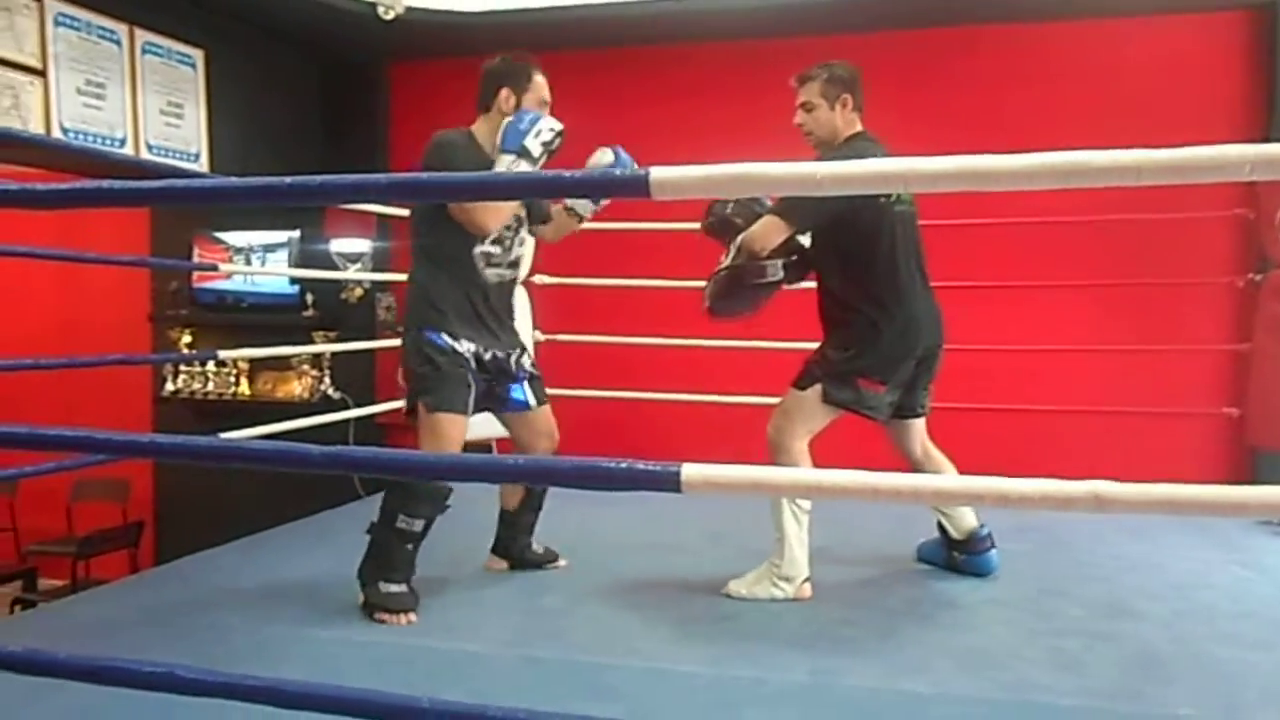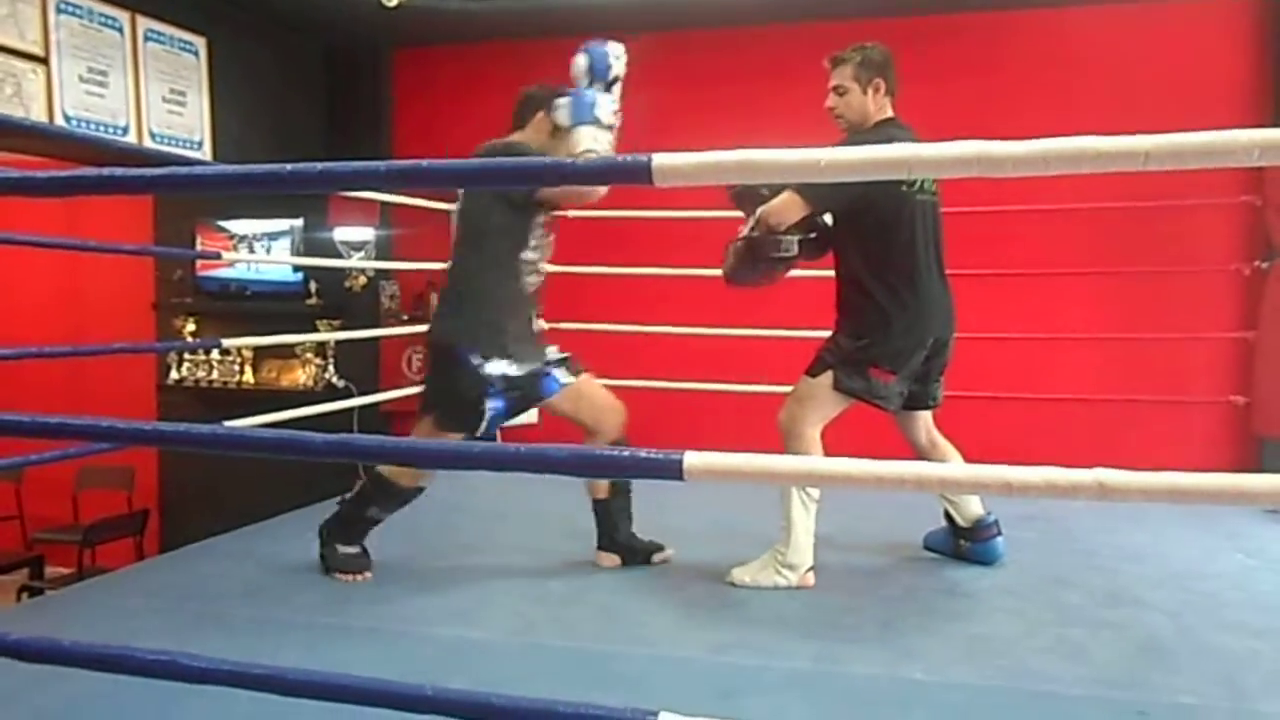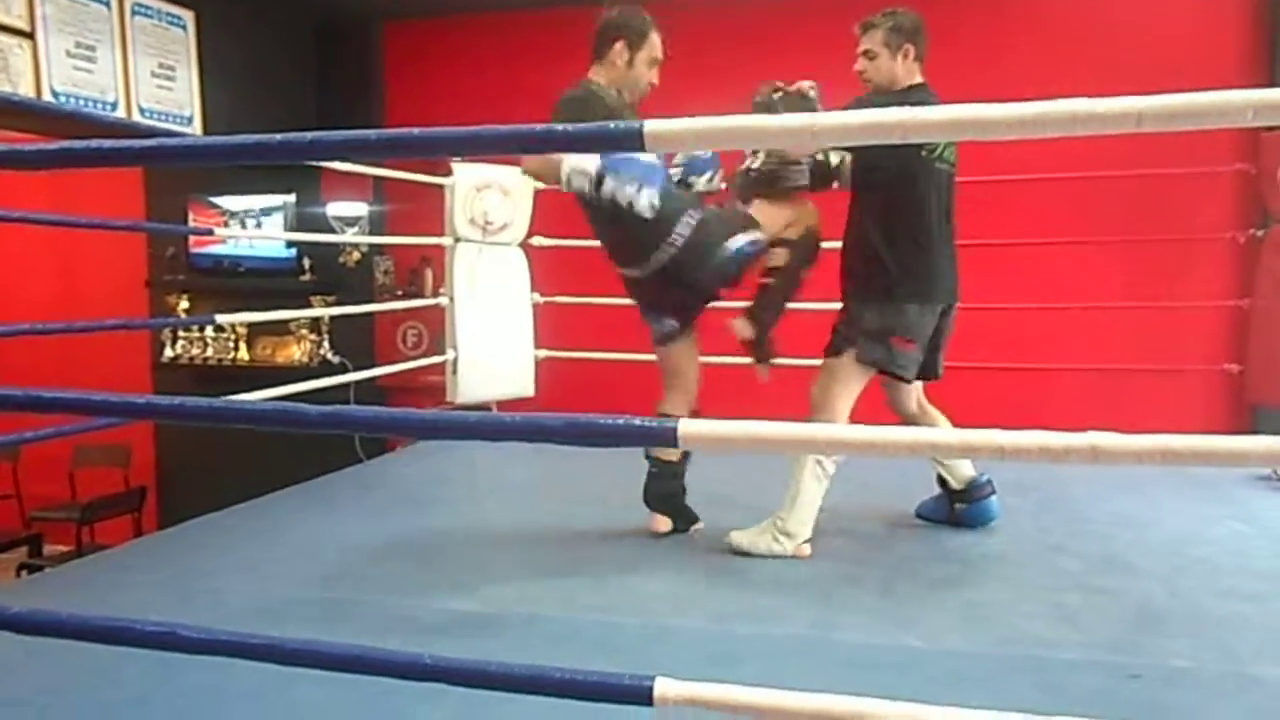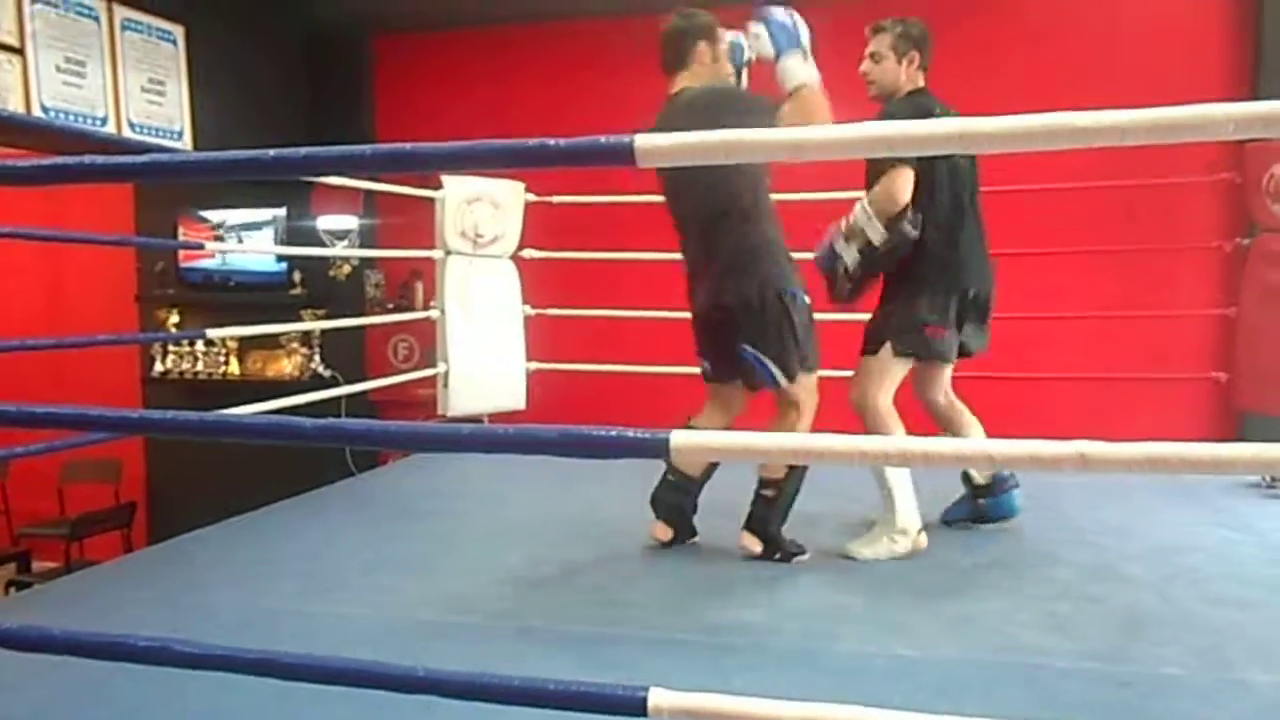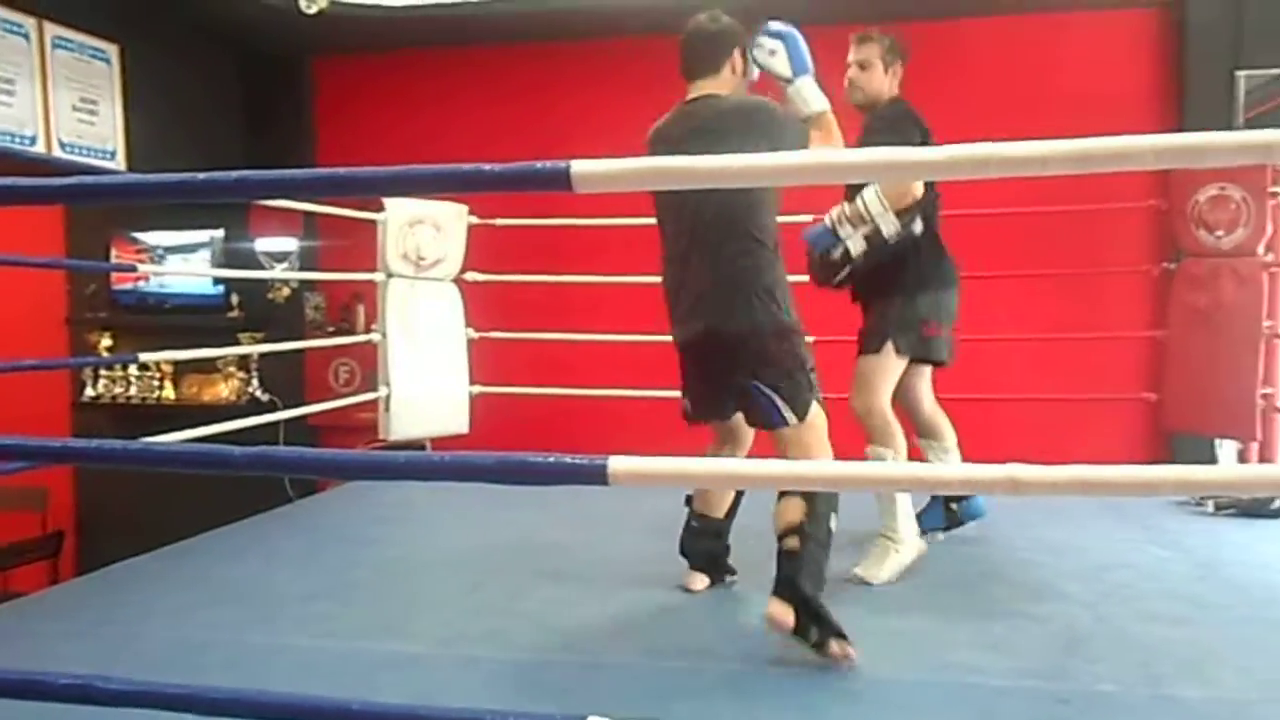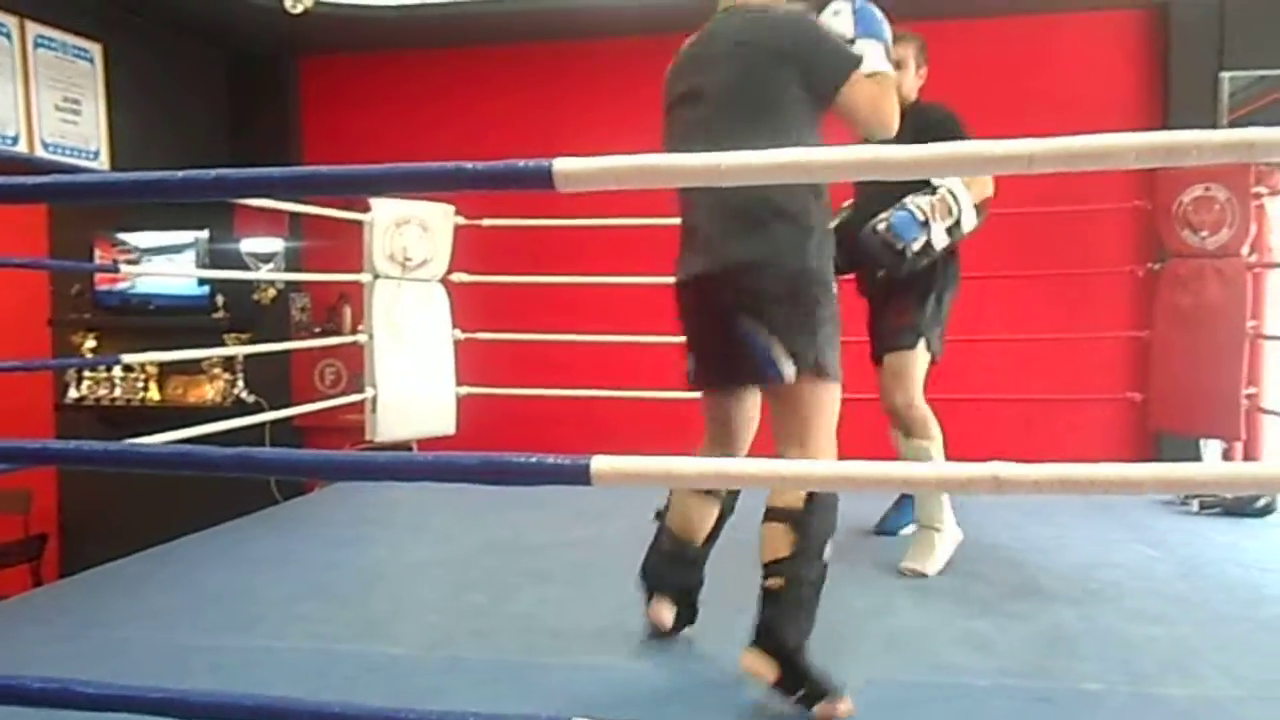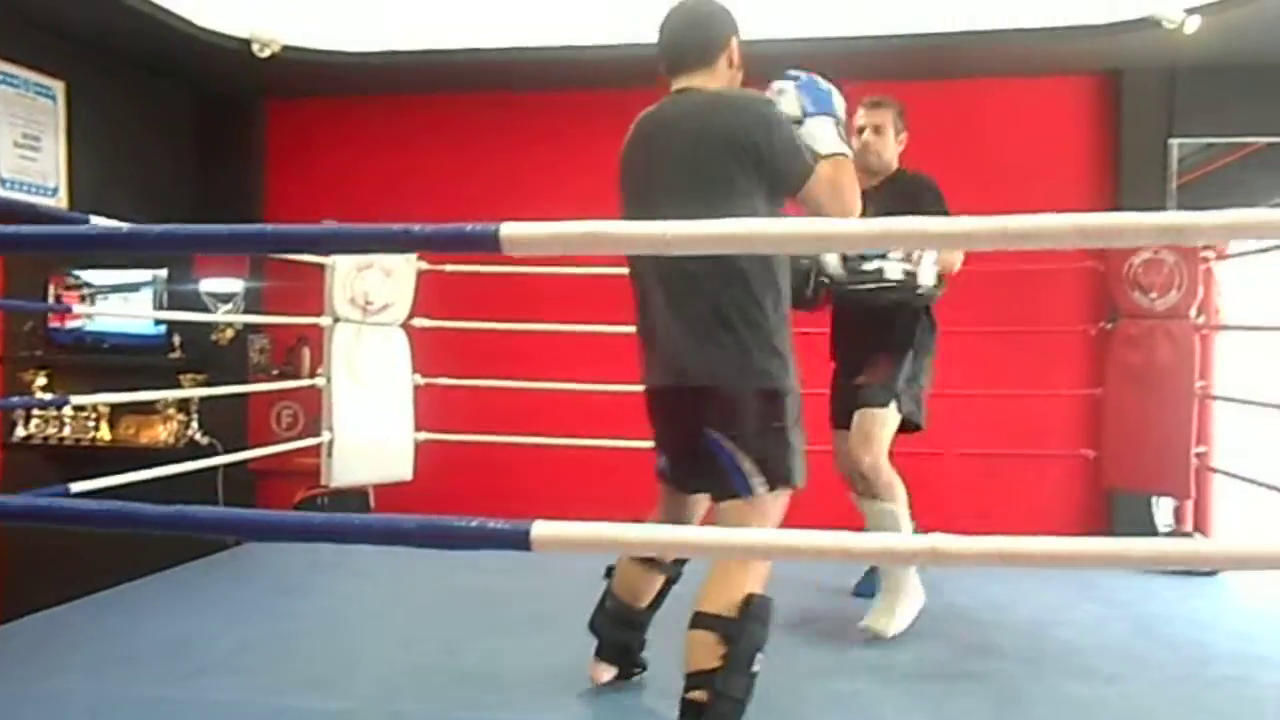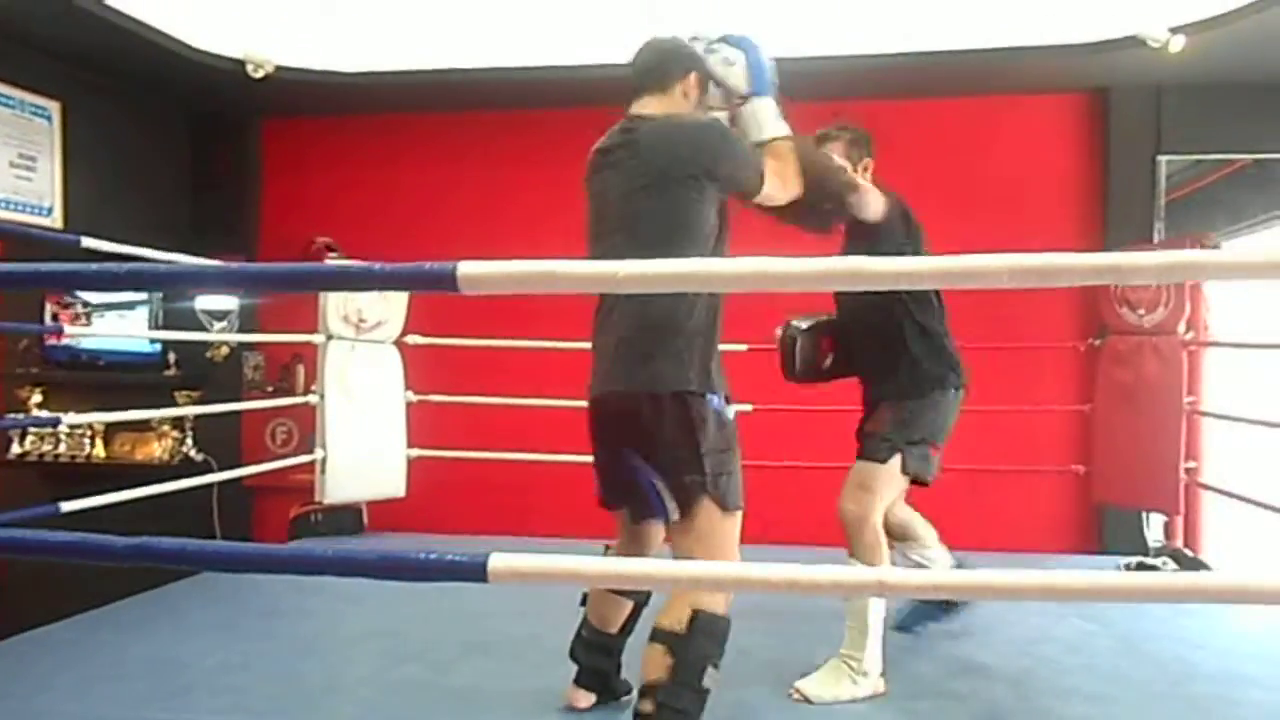
dt=0.4s
person 1, frame 1
left shoulder: (514, 171)
right shoulder: (448, 150)
left elbow: (551, 228)
right elbow: (483, 219)
left wrist: (592, 192)
right wrist: (519, 157)
left hip: (496, 333)
right hip: (444, 331)
left knee: (541, 440)
right knee: (442, 452)
left ankle: (511, 545)
right ankle: (384, 575)
person 1, frame 2
right shoulder: (504, 160)
left elbow: (587, 181)
right elbow: (588, 189)
left wrist: (604, 92)
right wrist: (590, 122)
left hip: (516, 340)
right hip: (476, 344)
left knee: (609, 419)
right knee: (424, 461)
left ankle: (617, 540)
right ankle: (342, 535)
person 1, frame 3
left shoulder: (609, 106)
right shoulder: (585, 105)
right elbow: (537, 159)
left wrist: (680, 174)
right wrist: (609, 174)
left hip: (648, 262)
right hip: (676, 238)
left knee: (683, 385)
right knee: (798, 213)
left ankle: (664, 505)
right ankle: (758, 329)
person 1, frame 4
left shoulder: (670, 119)
right shoulder: (711, 104)
right elbow: (816, 120)
left wrist: (740, 70)
right wrist: (790, 51)
left hip: (713, 290)
right hip: (758, 283)
left knee: (723, 405)
right knee: (801, 403)
left ankle: (671, 514)
right ankle: (764, 529)
person 1, frame 5
left shoulder: (661, 137)
right shoulder: (754, 116)
right elbow: (829, 150)
right wrist: (800, 76)
left hip: (694, 322)
right hip: (754, 318)
left knee: (732, 437)
right knee: (809, 452)
left ankle: (703, 559)
right ankle: (797, 595)
person 1, frame 6
left shoulder: (689, 59)
right elbow: (881, 121)
left hip: (705, 266)
right hip: (779, 262)
left knee: (727, 432)
right knee: (808, 444)
left ankle: (668, 591)
right ankle: (778, 644)
person 1, frame 7
left shoulder: (643, 136)
right shoulder: (749, 117)
right elbow: (843, 207)
right wrist: (820, 120)
left hip: (673, 365)
right hip: (741, 366)
left knee: (681, 506)
right knee: (747, 541)
left ankle: (613, 647)
person 1, frame 8
left shoulder: (609, 153)
right shoulder: (695, 137)
right elbow: (783, 185)
right wrist: (755, 94)
left hip: (619, 381)
right hip: (671, 382)
left knee: (641, 535)
right knee: (710, 561)
person 2, frame 1
left shoulder: (839, 168)
right shoulder: (882, 163)
left elbow: (762, 240)
left wrist: (733, 256)
right wrist: (785, 250)
left hip: (874, 335)
right hip: (917, 329)
left knee: (786, 433)
right knee: (913, 441)
left ankle: (789, 574)
right ankle: (972, 542)
person 2, frame 2
left shoulder: (866, 151)
right shoulder: (911, 151)
left elbow: (780, 214)
left wrist: (752, 229)
right wrist: (808, 233)
left hip: (885, 324)
right hip: (928, 320)
left knee: (798, 421)
right knee: (919, 428)
left ankle: (793, 562)
right ankle: (978, 530)
person 2, frame 3
left shoulder: (891, 111)
right shoulder: (934, 115)
left hip: (894, 289)
right hip: (930, 285)
left knee: (830, 398)
right knee: (907, 398)
left ankle: (790, 531)
right ankle: (970, 492)
person 2, frame 4
left shoulder: (902, 115)
right shoulder: (939, 114)
left elbow: (897, 192)
left wrist: (844, 244)
right wrist: (870, 243)
left hip: (928, 281)
right hip: (963, 275)
left knee: (870, 393)
right knee: (934, 391)
left ankle: (903, 526)
right ankle: (994, 488)
person 2, frame 5
left shoulder: (893, 120)
right shoulder: (888, 125)
left elbow: (907, 187)
left wrist: (839, 228)
right wrist: (848, 240)
left hip: (911, 282)
right hip: (903, 280)
left knee: (869, 400)
right knee: (914, 397)
left ankle: (899, 535)
right ankle: (959, 497)
person 2, frame 6
left shoulder: (936, 122)
left elbow: (981, 182)
left wrist: (925, 212)
right wrist: (841, 235)
left hip: (921, 274)
right hip: (884, 275)
left knee: (905, 395)
right knee: (893, 396)
left ankle: (938, 523)
right ankle: (917, 491)
person 2, frame 7
left shoulder: (916, 191)
left elbow: (950, 257)
left hip: (898, 341)
right hip: (852, 343)
left knee: (869, 455)
right knee: (848, 461)
left ankle: (902, 583)
right ankle: (891, 557)
person 2, frame 8
left shoulder: (884, 214)
right shoulder: (860, 234)
left elbow: (857, 196)
right wrist: (824, 337)
left hip: (920, 386)
right hip: (894, 385)
left knee: (859, 509)
right knee: (885, 506)
left ankle: (860, 666)
right ankle: (944, 579)
